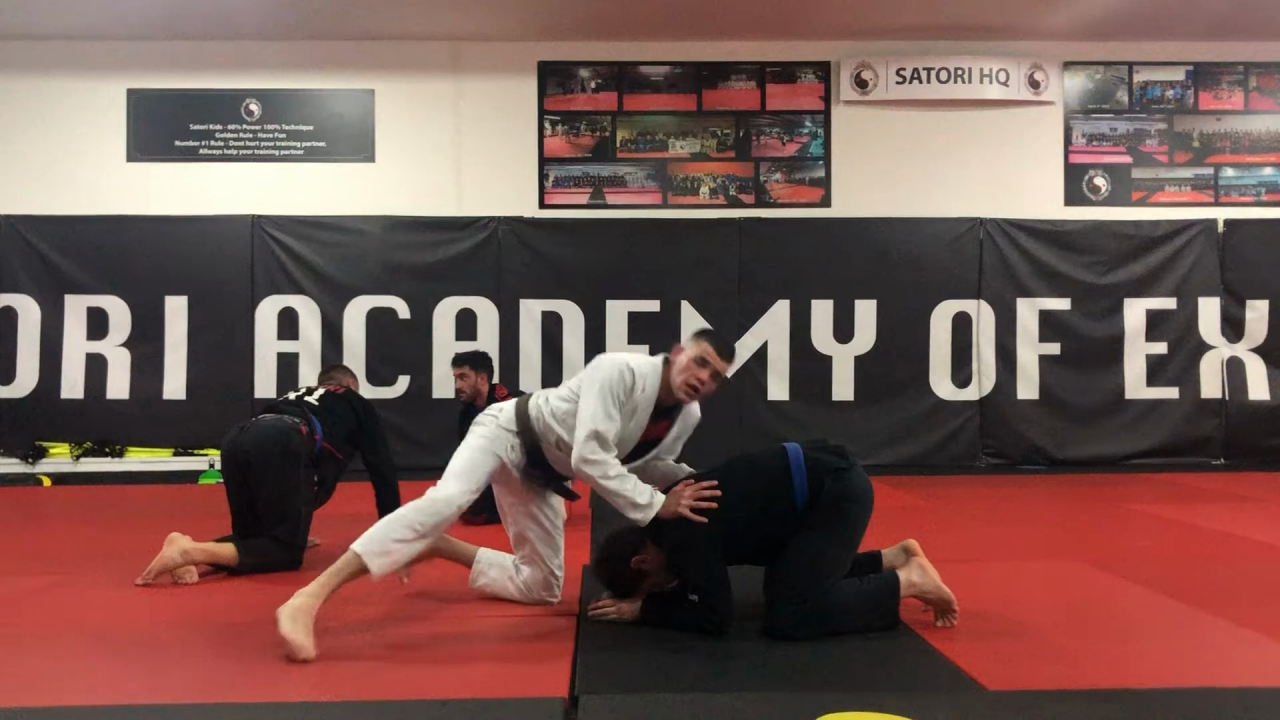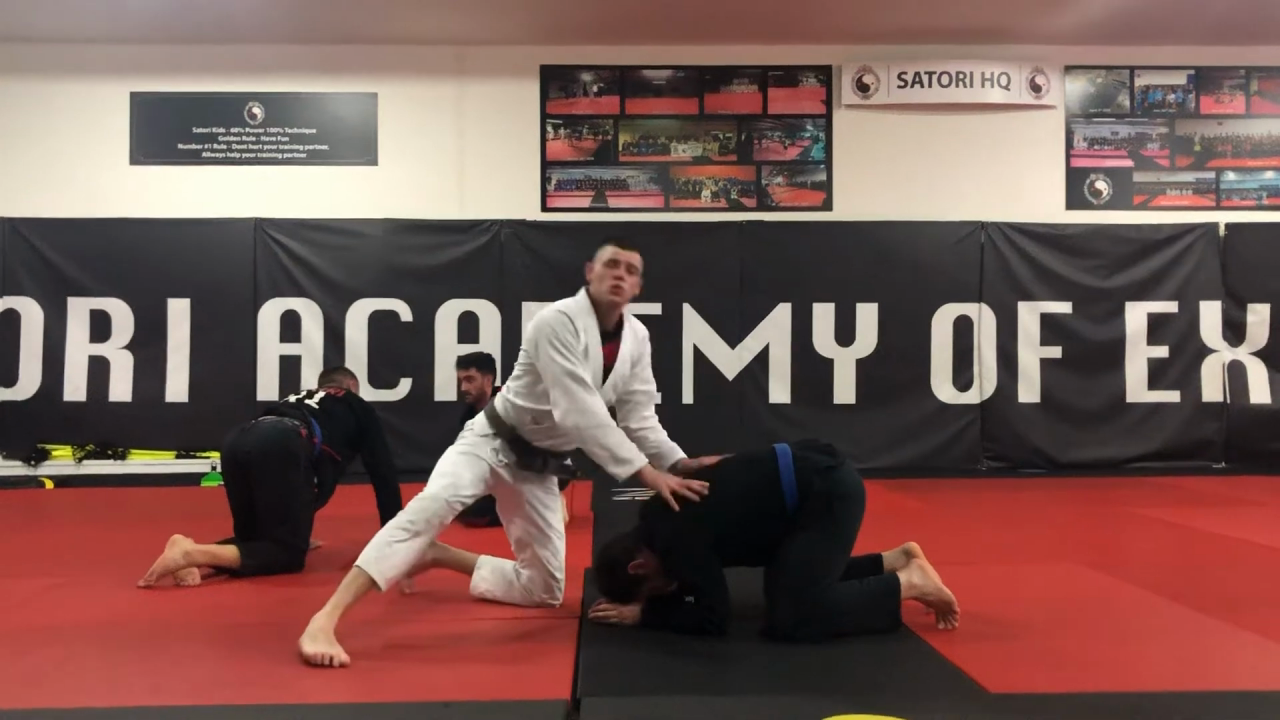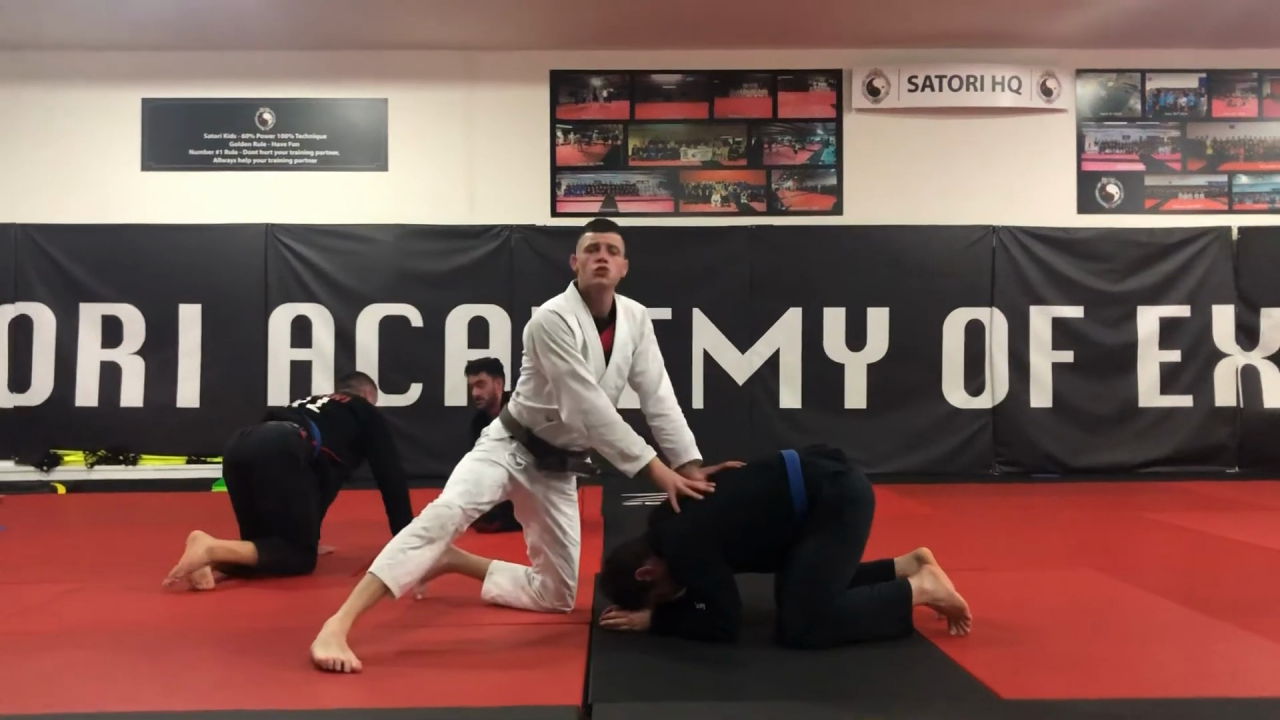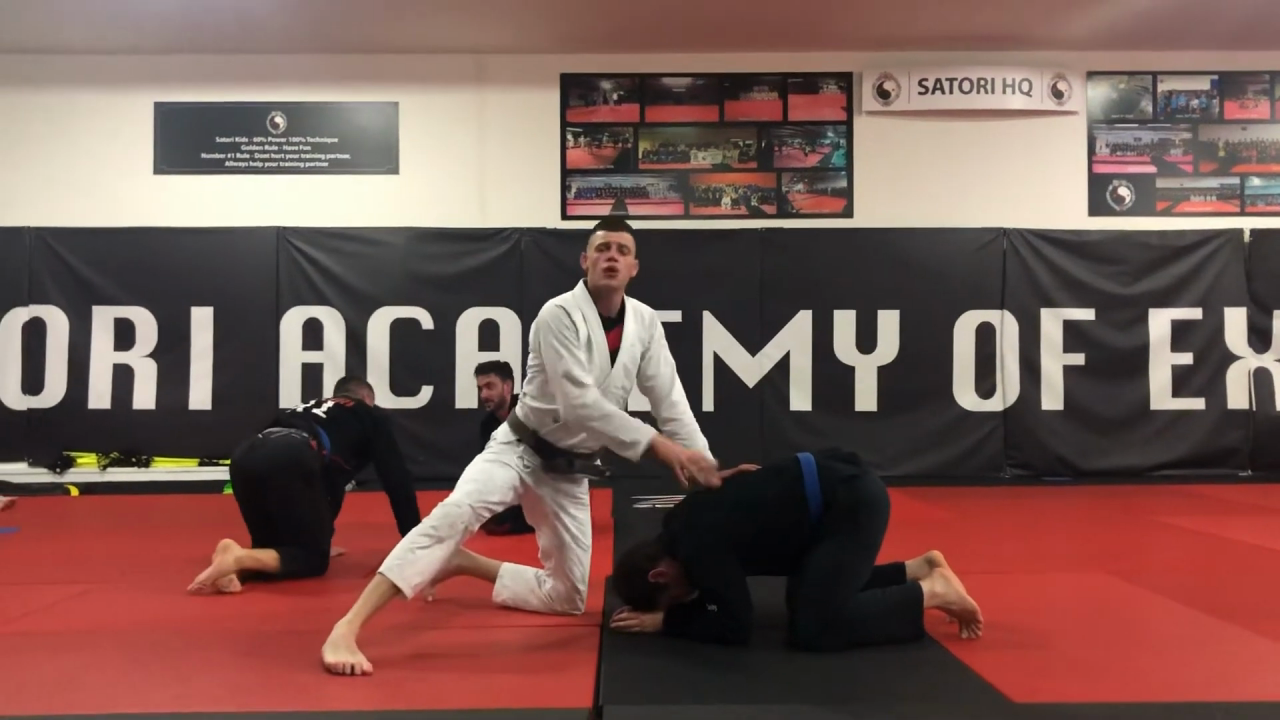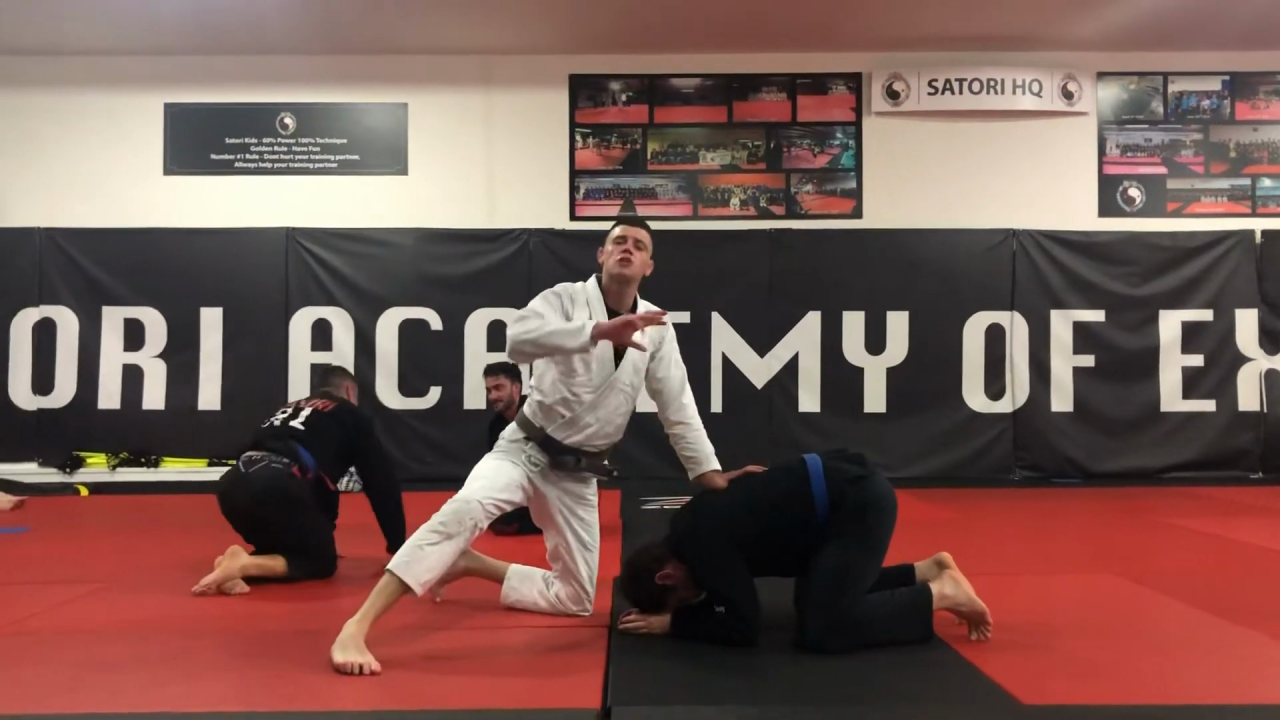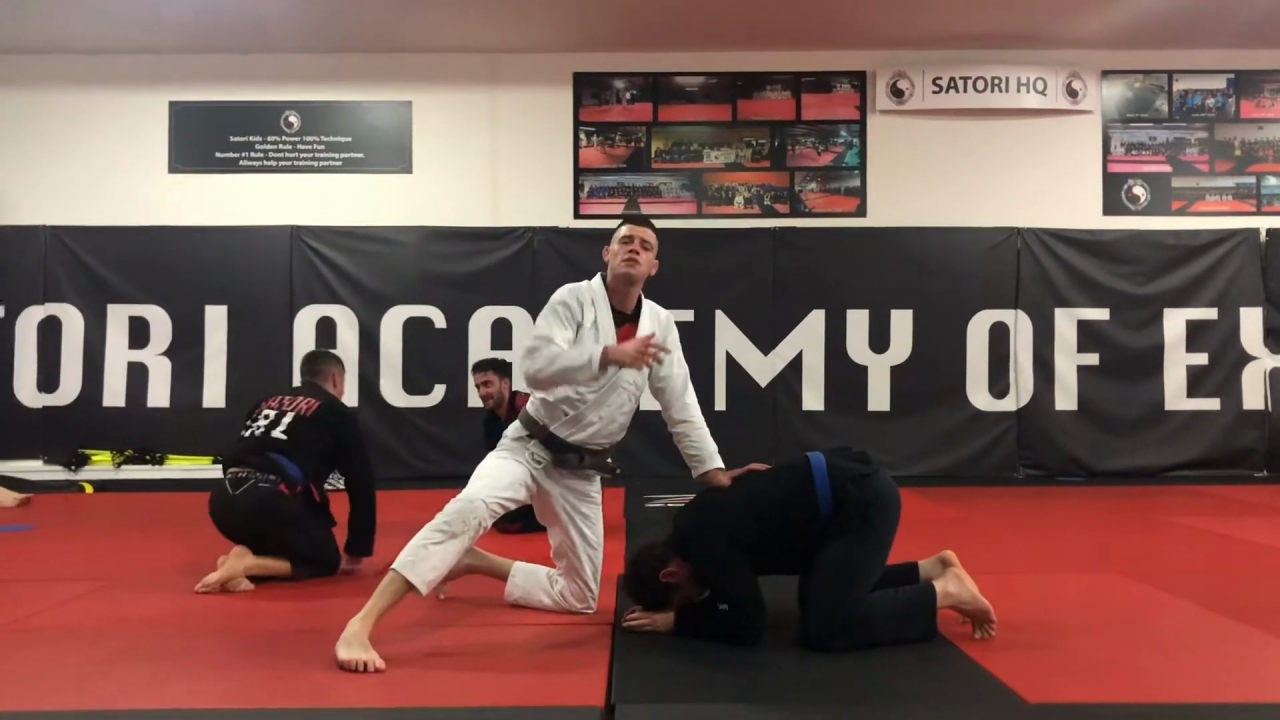
dt=0.4s
person 1, frame 1
left shoulder: (687, 414)
right shoulder: (621, 372)
left elbow: (647, 461)
right elbow: (591, 459)
left wrist: (688, 483)
right wrist: (658, 508)
left hip: (543, 474)
right hip: (509, 436)
left knee: (543, 587)
right knee: (446, 500)
left ankle: (437, 546)
right ankle: (309, 602)
person 1, frame 2
left shoulder: (637, 337)
right shoulder: (558, 321)
left elbow: (639, 417)
right elbow: (578, 412)
left wrist: (677, 465)
right wrist: (645, 473)
left hip: (539, 465)
right hip: (493, 440)
left knee: (545, 589)
right knee: (436, 502)
left ankle: (437, 556)
right ankle: (326, 619)
person 1, frame 3
left shoulder: (635, 318)
right shoulder: (553, 319)
left elbow: (658, 398)
right elbow: (587, 408)
left wrist: (689, 464)
right wrist: (654, 467)
left hip: (558, 467)
right hip: (511, 446)
left knee: (558, 595)
right knee: (449, 512)
left ankle: (451, 560)
right ankle: (337, 626)
person 1, frame 4
left shoulder: (644, 322)
right shoulder: (560, 314)
left elbow: (670, 399)
right elbow: (578, 403)
left wrist: (702, 465)
right wrist: (657, 443)
left hip: (570, 471)
right hip: (523, 450)
left knee: (570, 599)
right knee: (459, 514)
left ankle: (462, 563)
right ankle: (347, 629)
person 1, frame 5
left shoulder: (655, 326)
right shoulder: (568, 297)
left elbow: (678, 406)
right elbow: (519, 338)
left wrist: (711, 473)
right wrist: (602, 330)
left hip: (578, 472)
right hip: (527, 448)
left knee: (576, 599)
right knee: (464, 510)
left ankle: (467, 564)
right ankle: (356, 628)
person 1, frame 6
left shoulder: (660, 323)
right shoulder: (573, 299)
left elbow: (681, 405)
right elbow: (536, 367)
left wrist: (714, 472)
right wrist: (609, 355)
left hip: (581, 470)
right hip: (532, 447)
left knee: (580, 598)
right knee: (469, 510)
left ankle: (473, 562)
right ankle: (360, 626)
person 2, frame 1
left shoulder: (682, 535)
right shoulder: (668, 516)
left elbow: (715, 617)
right elbow: (700, 585)
left wrist: (641, 607)
right wrist: (631, 595)
left hip: (838, 492)
right hip: (823, 480)
left knee: (787, 617)
right knee: (783, 584)
left ankle: (907, 581)
right ankle: (896, 558)
person 2, frame 2
left shoulder: (675, 537)
right shoulder: (660, 521)
left elbow: (714, 618)
right elbow: (698, 587)
left wrist: (642, 611)
right wrist: (646, 599)
left hip: (829, 490)
right hip: (815, 479)
left knee: (789, 618)
right knee: (784, 586)
left ankle: (908, 583)
right ankle: (897, 559)
person 2, frame 3
left shoulder: (683, 544)
right shoulder: (668, 526)
left elbow: (724, 624)
right elbow: (709, 593)
left wrist: (651, 618)
right wrist: (652, 605)
left hip: (837, 497)
right hip: (825, 486)
left knee: (800, 624)
right knee: (798, 592)
left ankle: (920, 588)
right ankle: (909, 565)
person 2, frame 4
left shoulder: (697, 543)
right shoulder: (683, 528)
left elbow: (736, 626)
right elbow: (721, 595)
left wrist: (663, 619)
right wrist: (671, 608)
left hip: (853, 500)
right hip: (839, 489)
left knee: (812, 627)
right knee: (805, 597)
left ankle: (931, 592)
right ankle: (920, 568)
person 2, frame 5
left shoulder: (701, 544)
right shoulder: (690, 528)
left elbow: (744, 627)
right elbow: (729, 597)
left wrist: (670, 621)
right wrist: (665, 609)
left hip: (860, 501)
right hip: (844, 489)
left knee: (820, 629)
right knee: (817, 598)
left ankle: (941, 593)
right ankle: (929, 570)
person 2, frame 6
left shoulder: (704, 542)
right shoulder: (692, 527)
left elbow: (748, 625)
right elbow: (734, 595)
left wrist: (674, 618)
right wrist: (677, 607)
left hip: (863, 499)
right hip: (849, 487)
left knee: (824, 627)
right knee: (819, 596)
left ankle: (944, 592)
right ankle: (933, 568)
person 3, frame 1
left shoulder: (297, 397)
right shoulder: (358, 405)
right elbow: (382, 468)
left wrist: (294, 531)
left hip: (237, 440)
right hip: (281, 447)
left knee: (254, 535)
right knee: (286, 551)
left ankle: (192, 554)
right ankle: (190, 551)
person 3, frame 2
left shoulder: (298, 400)
right shoulder: (359, 408)
right elbow: (383, 471)
left wrist: (297, 532)
left hip: (238, 442)
right hip: (280, 450)
left knee: (256, 538)
right knee: (288, 553)
left ankle: (196, 557)
right ankle: (192, 553)
person 3, frame 3
left shoulder: (312, 404)
right shoulder: (367, 414)
left elbow: (315, 475)
right elbow: (392, 477)
left wrist: (307, 537)
left hip: (240, 446)
right hip: (280, 453)
left knee: (265, 543)
right knee: (300, 555)
left ankle: (211, 562)
right ankle: (211, 549)
person 3, frame 4
left shoulder: (307, 408)
right shoulder: (370, 418)
right elbow: (397, 479)
left wrist: (319, 539)
left hip: (245, 457)
right hip: (290, 462)
left knee: (275, 546)
right knee: (313, 559)
left ankle: (233, 560)
right ankle: (238, 558)
person 3, frame 5
left shoulder: (289, 408)
right shoulder: (351, 416)
right elbow: (382, 482)
left wrist: (318, 537)
right wrist: (396, 544)
left hip: (233, 485)
right hip: (278, 487)
left knee: (284, 548)
right knee: (321, 562)
left ankle: (236, 562)
right ankle: (244, 564)
person 3, frame 6
left shoulder: (267, 403)
right shoulder: (337, 413)
right elbow: (360, 483)
right wrist: (357, 549)
left hip: (225, 502)
right hip: (270, 503)
right knee: (326, 560)
left ankle: (243, 559)
right ankle: (247, 564)
